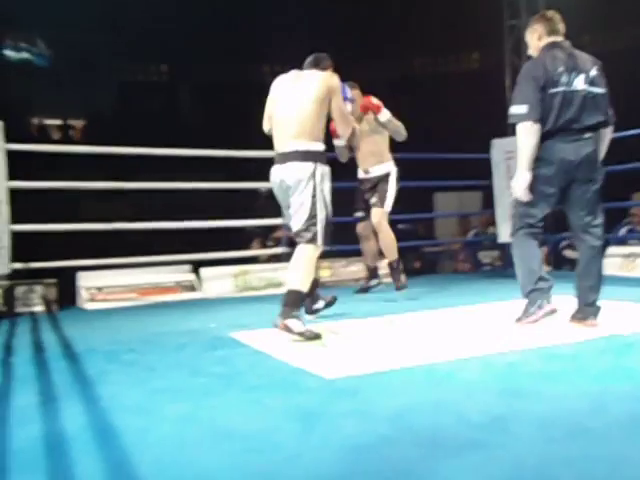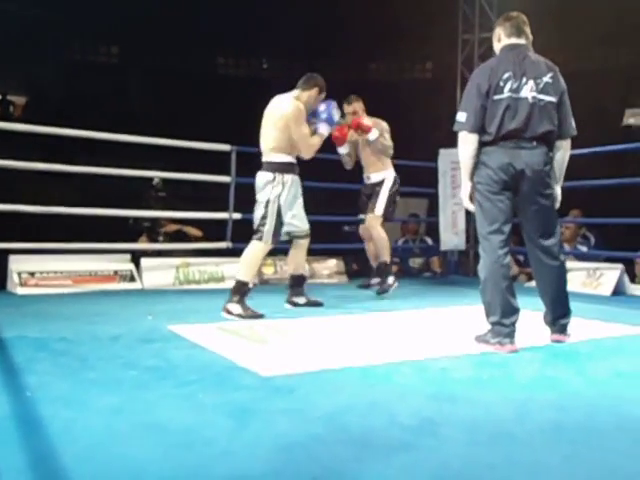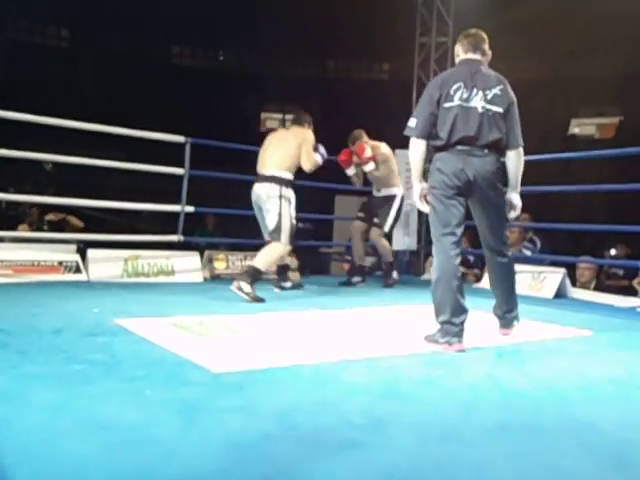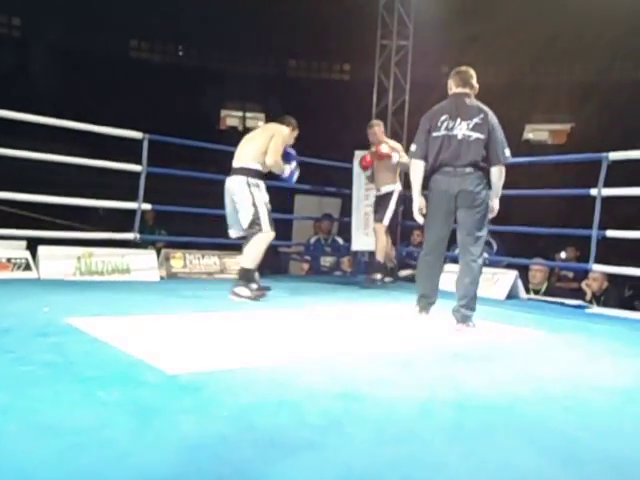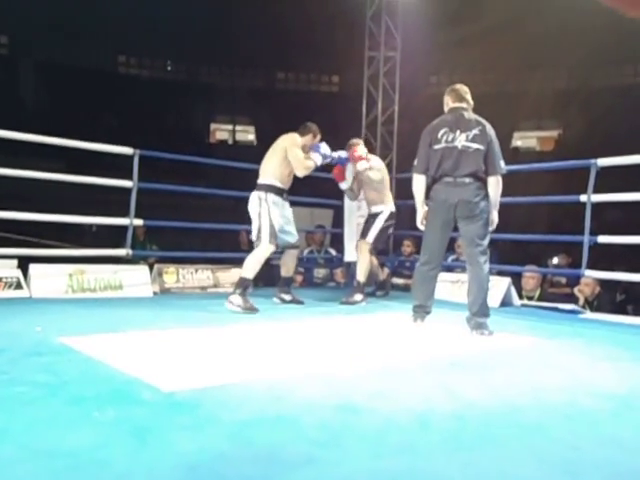
dt=1s
person 1, frame 1
left shoulder: (536, 67)
right shoulder: (592, 64)
left elbow: (529, 123)
right elbow: (607, 125)
left wrist: (523, 169)
right wrist: (594, 161)
left hip: (551, 153)
right hip: (587, 151)
left knee: (525, 225)
right knee: (589, 229)
left ankle: (537, 297)
right ankle: (588, 308)
person 1, frame 2
left shoulder: (487, 71)
right shoulder: (551, 72)
left elbow: (468, 132)
right elbow: (564, 137)
left wrist: (466, 178)
right wrist: (556, 181)
left hip: (495, 160)
right hip: (537, 161)
left knee: (494, 245)
right knee: (546, 244)
left ankle: (502, 331)
right ankle: (559, 324)
person 1, frame 3
left shoulder: (442, 82)
right shoulder: (501, 86)
left elbow: (418, 136)
right elbow: (514, 146)
left wrist: (417, 180)
right wrist: (514, 189)
left hip: (448, 164)
right hip: (487, 166)
left knee: (446, 246)
right knee: (496, 244)
left ankle: (450, 330)
right ankle: (507, 316)
person 1, frame 4
left shoulder: (434, 114)
right shoulder: (485, 115)
left elbow: (418, 159)
right elbow: (498, 163)
left wrist: (416, 196)
right wrist: (495, 195)
left hip: (441, 183)
right hip: (474, 184)
left knee: (433, 246)
right knee: (471, 251)
left ankle: (424, 303)
right ankle: (464, 313)
person 1, frame 5
left shoulder: (434, 128)
right shoulder: (484, 128)
left elbow: (420, 173)
right elbow: (495, 175)
left wrist: (420, 205)
right wrist: (494, 207)
left hip: (441, 194)
right hip: (473, 195)
left knee: (429, 257)
right knee: (477, 258)
left ankle: (419, 313)
right ankle: (478, 321)
person 2, frame 1
left shoulder: (280, 82)
right shoulder: (329, 79)
left elbow: (267, 126)
right elbow: (344, 128)
right wrist: (343, 103)
left hip: (280, 167)
right hip: (309, 165)
left knee: (307, 237)
right knee: (310, 241)
left ankle: (311, 295)
right ankle: (289, 313)
person 2, frame 2
left shoulder: (280, 101)
right shoulder: (295, 106)
right elbow: (306, 151)
left wrist: (315, 124)
right wrist: (325, 126)
left hip: (283, 177)
right hip: (279, 176)
left knee: (301, 235)
right knee: (264, 239)
left ankle: (297, 294)
right ankle: (234, 300)
person 2, frame 3
left shoulder: (273, 136)
right shoulder: (306, 134)
right elbow: (308, 166)
right wrist: (318, 158)
left hip: (259, 187)
right hip: (279, 189)
left knee: (279, 238)
right knee: (282, 242)
left ankle: (283, 278)
right ankle: (245, 280)
person 2, frame 4
left shoulder: (263, 131)
right shoulder: (281, 130)
right elbow: (271, 160)
left wrist: (281, 163)
right wrist: (286, 170)
left hip: (235, 180)
right hip: (247, 181)
left knee: (252, 233)
right knee: (265, 232)
left ankle: (251, 279)
right ankle: (241, 284)
person 2, frame 5
left shoulder: (294, 145)
right shoulder: (291, 140)
left elbow: (302, 163)
right elbow: (301, 171)
left wrist: (330, 156)
right wrist: (316, 158)
left hip: (279, 200)
right hip: (266, 197)
left knee: (292, 245)
right knee: (266, 246)
left ankle: (283, 292)
right ankle: (238, 294)
person 3, frame 1
left shoulder: (376, 115)
left elbow: (401, 135)
right elbow: (343, 157)
left wrist: (380, 111)
right wrist: (337, 137)
left hip: (384, 174)
right hip: (364, 178)
left knee: (378, 219)
right knee: (363, 230)
left ankle: (397, 272)
right ankle: (373, 276)
person 3, frame 2
left shoulder: (379, 125)
right shoulder: (351, 132)
left elbow: (388, 151)
right elbow: (348, 164)
left wrist: (369, 130)
right wrist: (340, 144)
left hip: (385, 180)
right hip: (368, 183)
left knee: (373, 224)
right knee: (364, 231)
left ankle: (388, 275)
right ankle: (377, 274)
person 3, frame 3
left shoulder: (382, 150)
right shoulder: (359, 155)
left elbow: (381, 178)
right elbow: (358, 183)
left wrist: (368, 161)
right wrist: (348, 165)
left hip: (392, 195)
right hip: (376, 195)
left knee: (376, 235)
right knee: (356, 228)
left ankle: (391, 269)
right ankle: (357, 273)
person 3, frame 4
left shoulder: (393, 146)
right shoulder: (373, 152)
left elbow: (407, 164)
left wrist: (391, 156)
right wrist: (366, 169)
left hip: (392, 192)
right hip: (380, 194)
left knee: (379, 227)
right knee: (383, 234)
left ankle: (378, 270)
right ankle: (392, 270)
person 3, frame 5
left shoulder: (374, 163)
right shoulder: (360, 167)
left elbow: (376, 181)
right elbow: (353, 196)
left wrist: (361, 162)
right wrist: (342, 181)
left hip: (385, 212)
right hip: (374, 213)
left knee: (363, 246)
right knee: (365, 249)
left ankle: (358, 292)
right ankle: (382, 284)
